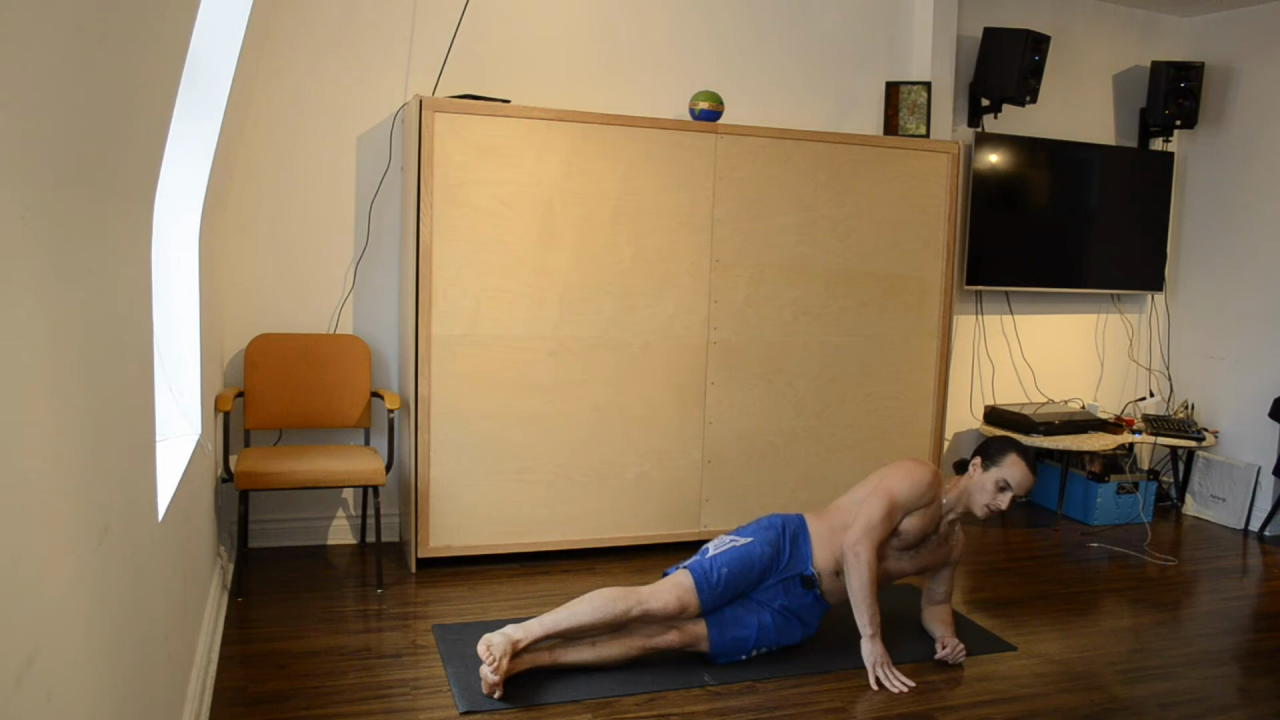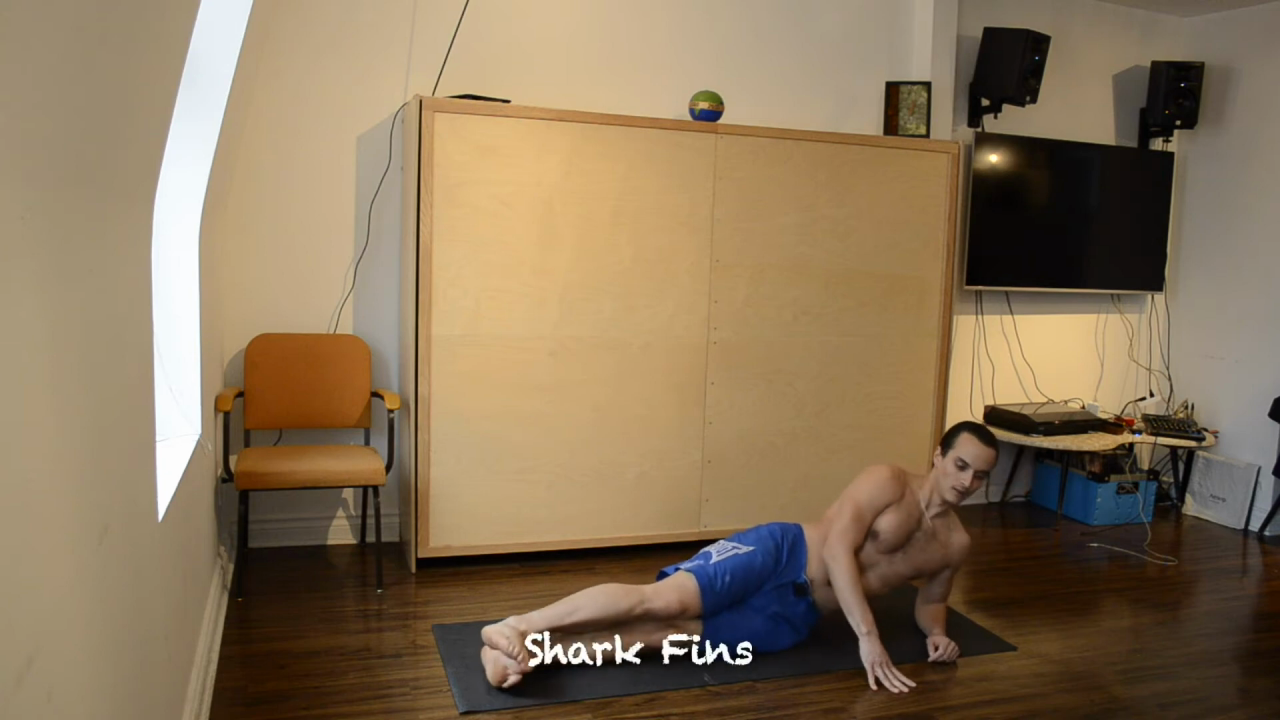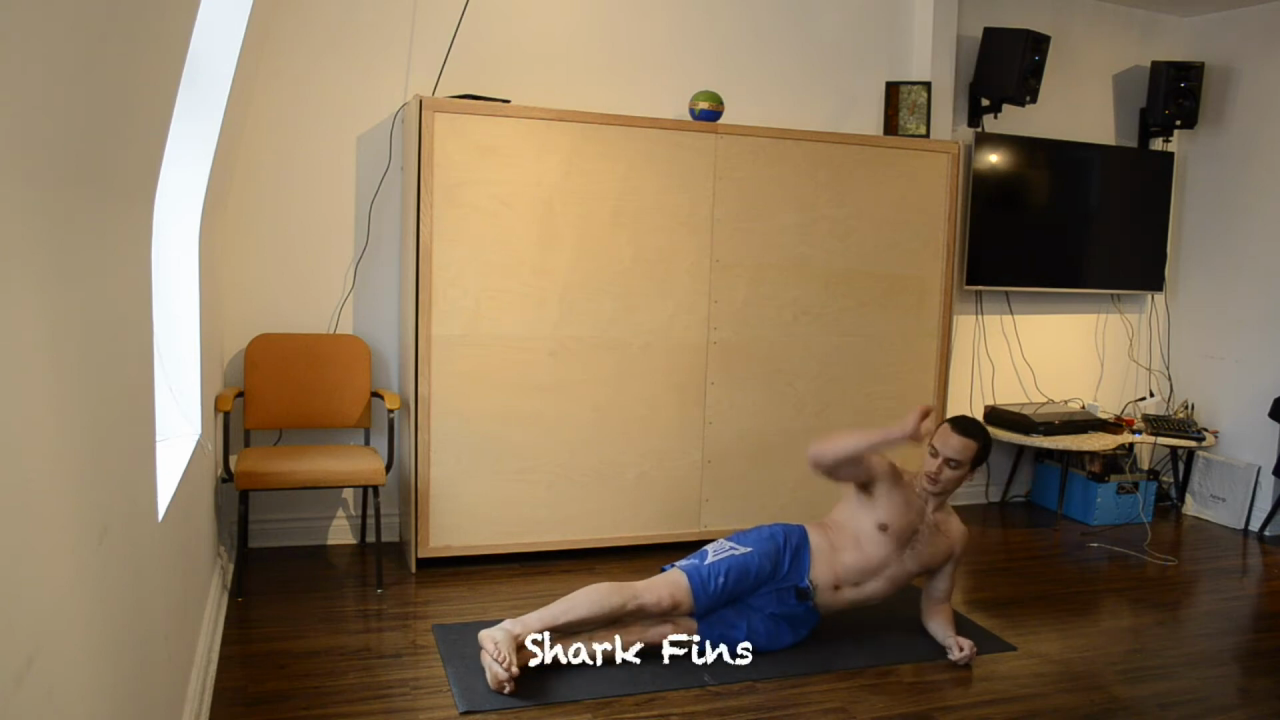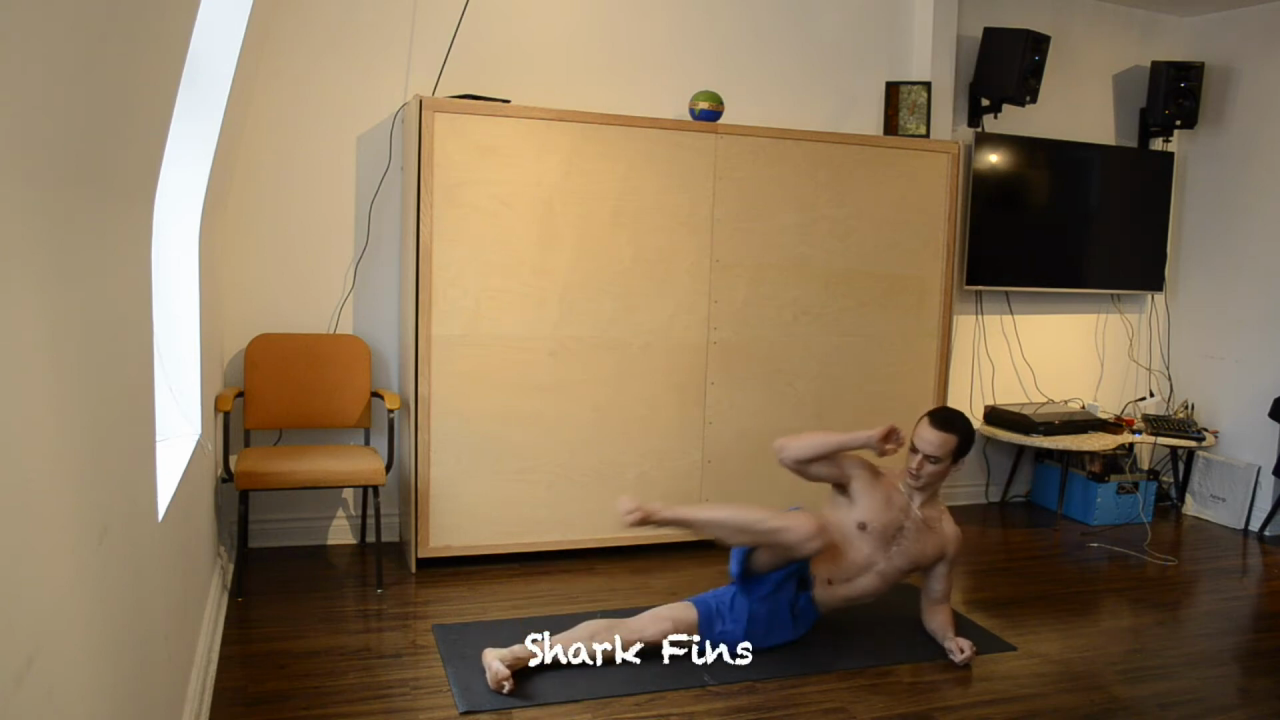
dt=0.7s
person 1, frame 1
left shoulder: (952, 543)
right shoulder: (918, 477)
left elbow: (935, 603)
right elbow: (857, 544)
left wrist: (945, 636)
right wrist: (870, 638)
left hip: (797, 608)
right hip: (778, 545)
left knee: (675, 636)
right knee: (660, 604)
left ankle: (527, 660)
right ankle: (513, 637)
person 1, frame 2
left shoulder: (954, 544)
right shoulder: (887, 482)
left elbow: (930, 600)
right elbow: (837, 548)
left wrist: (937, 634)
right wrist: (868, 637)
left hip: (791, 616)
right hip: (776, 553)
left knee: (666, 633)
right knee: (662, 603)
left ankle: (522, 656)
right ankle: (513, 629)
person 1, frame 3
left shoulder: (954, 538)
right shoulder: (885, 477)
left elbow: (935, 604)
right elbow: (820, 455)
left wrist: (951, 638)
right wrist: (902, 433)
left hip: (792, 616)
right hip: (780, 555)
left knee: (666, 629)
right knee: (655, 597)
left ankle: (526, 654)
right ankle: (510, 633)
person 1, frame 4
left shoulder: (946, 536)
right shoulder: (865, 477)
left elbow: (935, 602)
right elbow: (787, 451)
left wrist: (949, 638)
right wrist: (867, 440)
left hip: (792, 614)
right hip: (774, 572)
left knee: (660, 628)
right knee: (807, 530)
left ankle: (520, 656)
